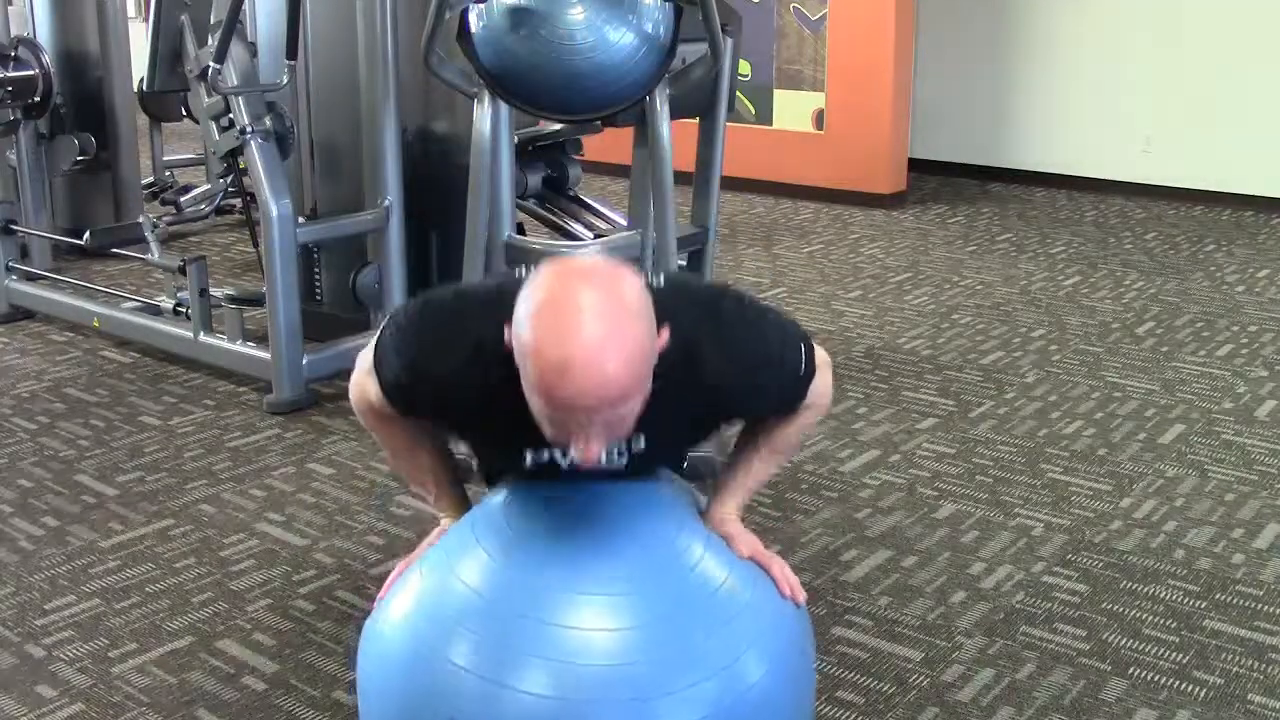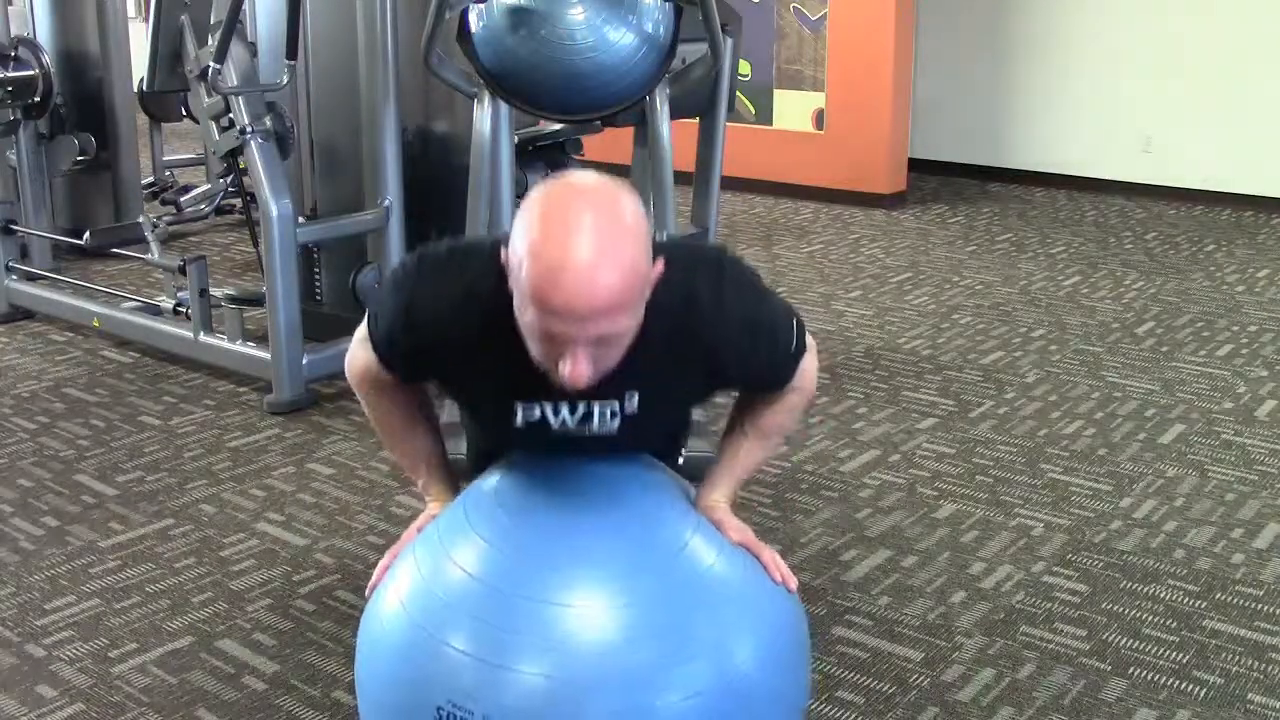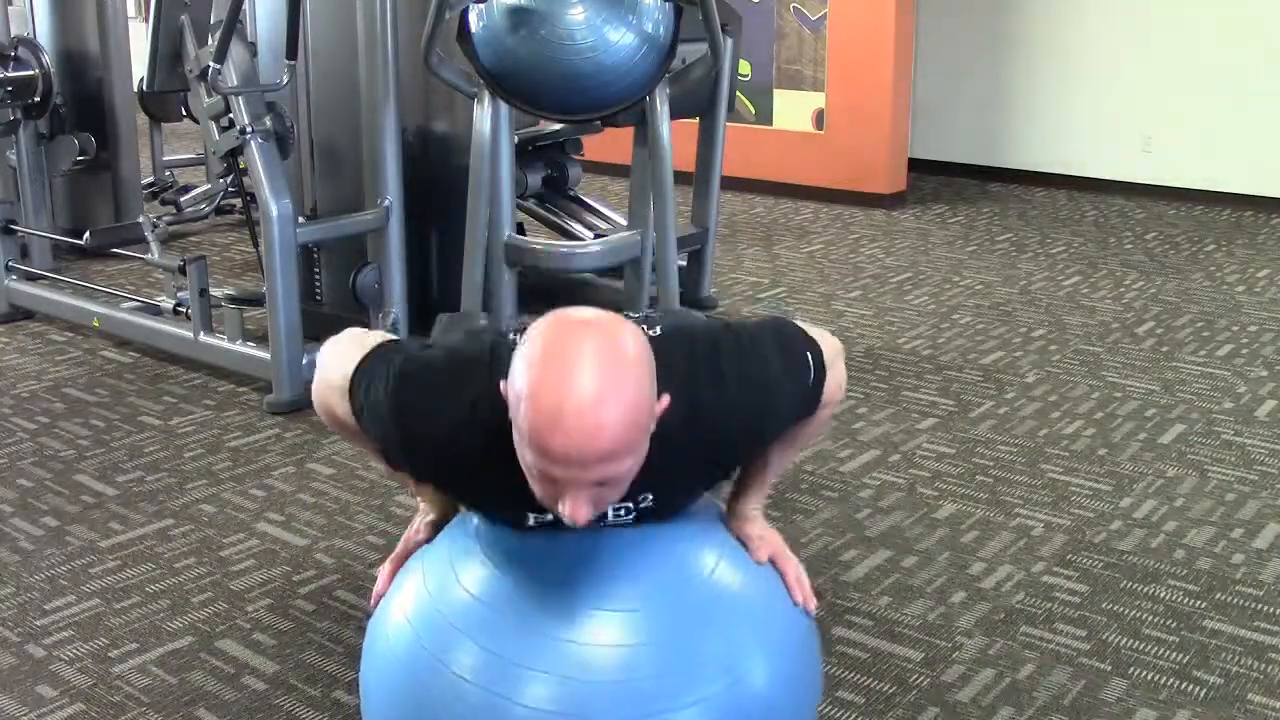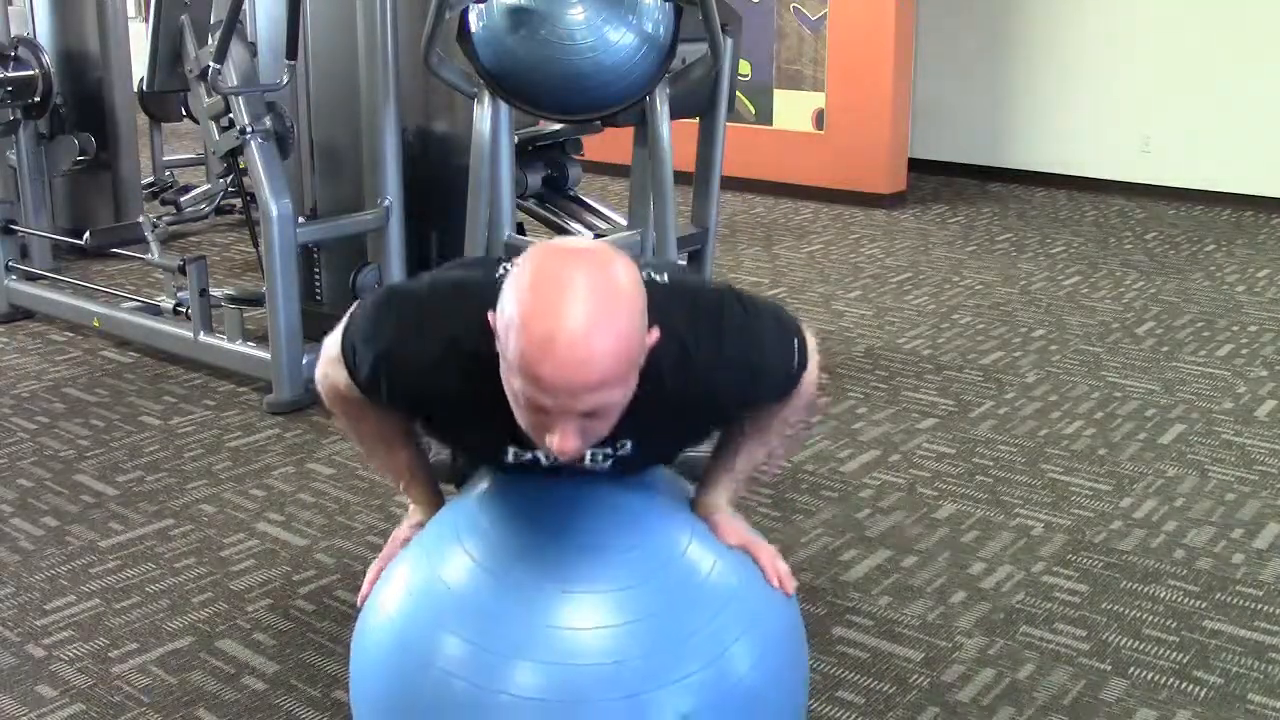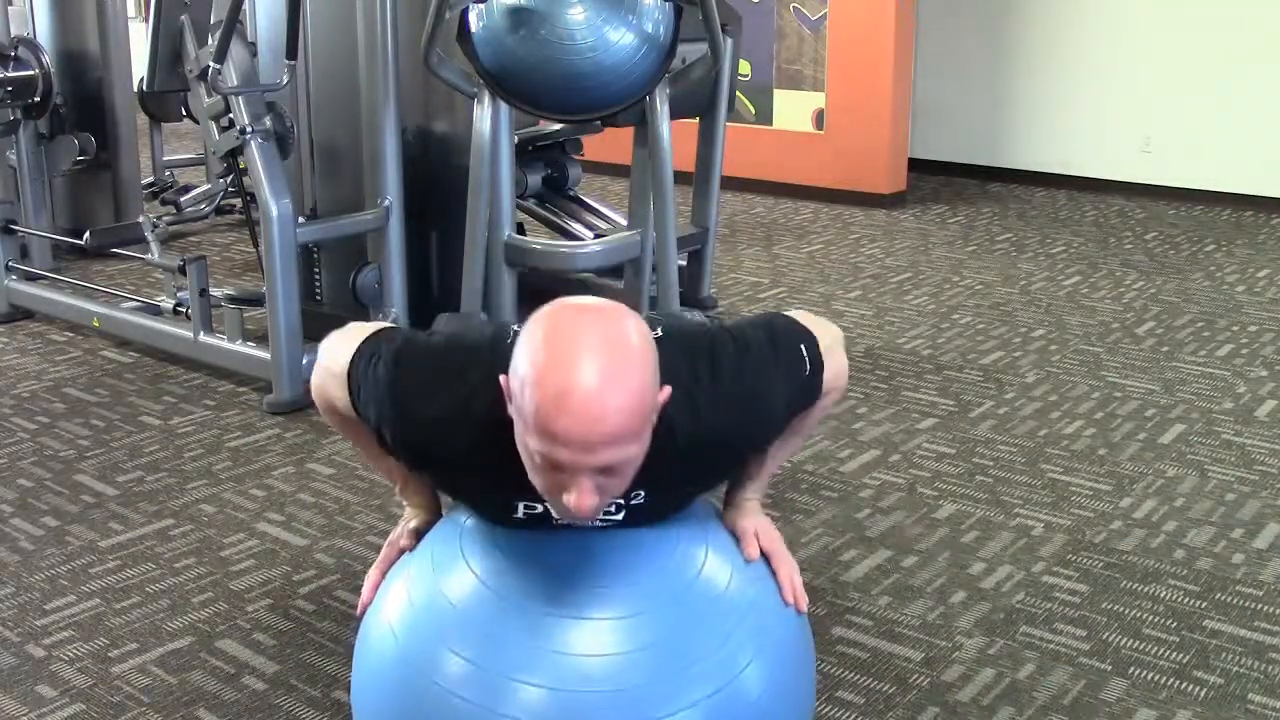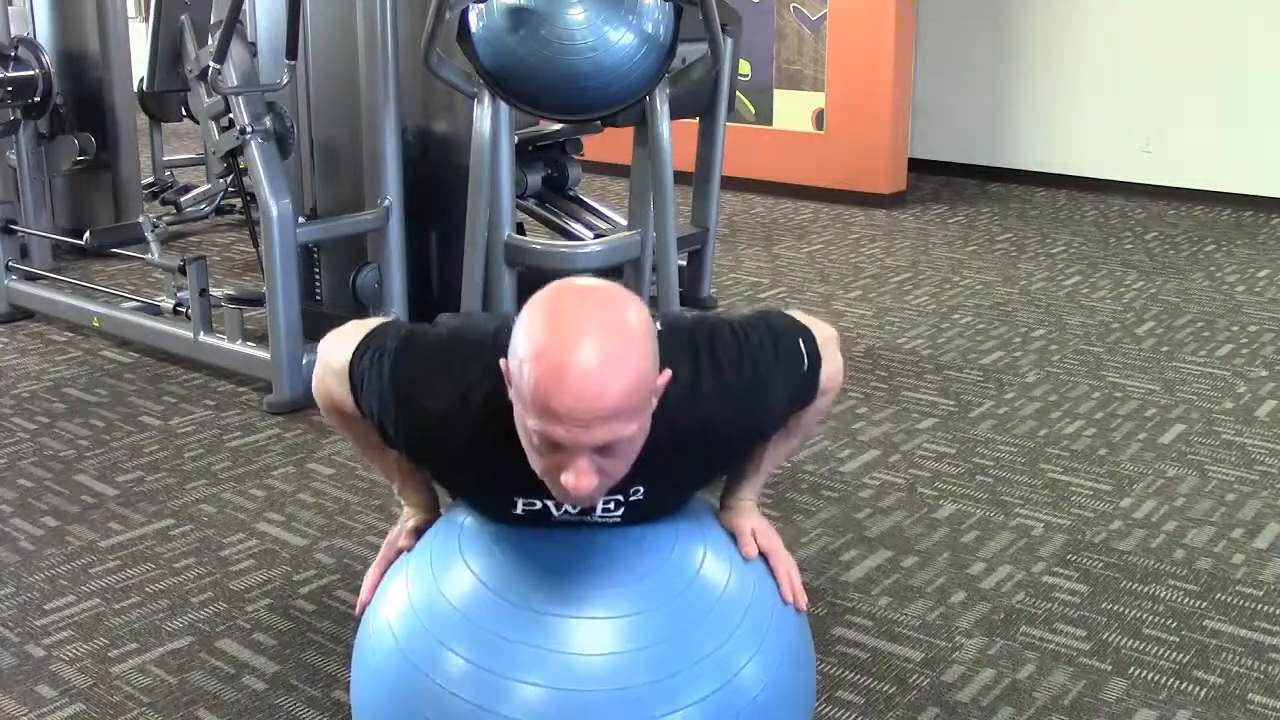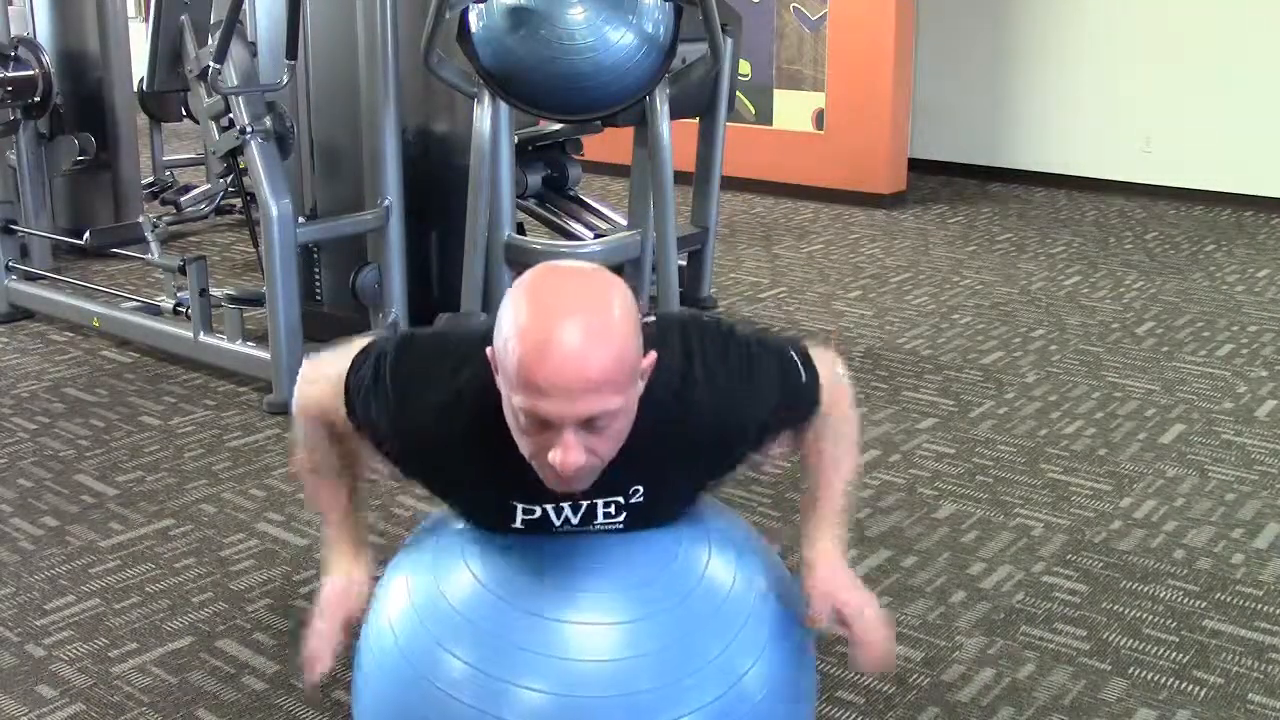
dt=0.4s
person 1, frame 1
left shoulder: (721, 339)
right shoulder: (445, 341)
left elbow: (811, 389)
right elbow: (372, 396)
left wrist: (725, 509)
right wrist: (452, 514)
person 1, frame 2
left shoulder: (716, 300)
right shoulder: (438, 297)
left elbow: (794, 377)
right elbow: (369, 368)
left wrist: (713, 496)
right wrist: (439, 495)
person 1, frame 3
left shoulder: (726, 389)
right shoulder: (439, 400)
left elbow: (827, 364)
right elbow: (333, 367)
left wrist: (746, 509)
right wrist: (436, 500)
person 1, frame 4
left shoulder: (716, 340)
right shoulder: (420, 334)
left elbow: (797, 376)
right elbow: (338, 375)
left wrist: (715, 500)
right wrist: (424, 506)
person 1, frame 5
left shoulder: (724, 392)
right shoulder: (436, 396)
left elbow: (828, 354)
right elbow: (333, 363)
left wrist: (745, 500)
right wrist: (420, 503)
person 1, frame 6
left shoulder: (722, 386)
right shoulder: (435, 388)
left elbow: (823, 353)
right elbow: (332, 363)
left wrist: (742, 500)
right wrist: (417, 502)
person 1, frame 7
left shoulder: (708, 379)
right shoulder: (434, 387)
left elbow: (828, 376)
right elbow: (317, 387)
left wrist: (824, 549)
right wrist: (347, 553)
